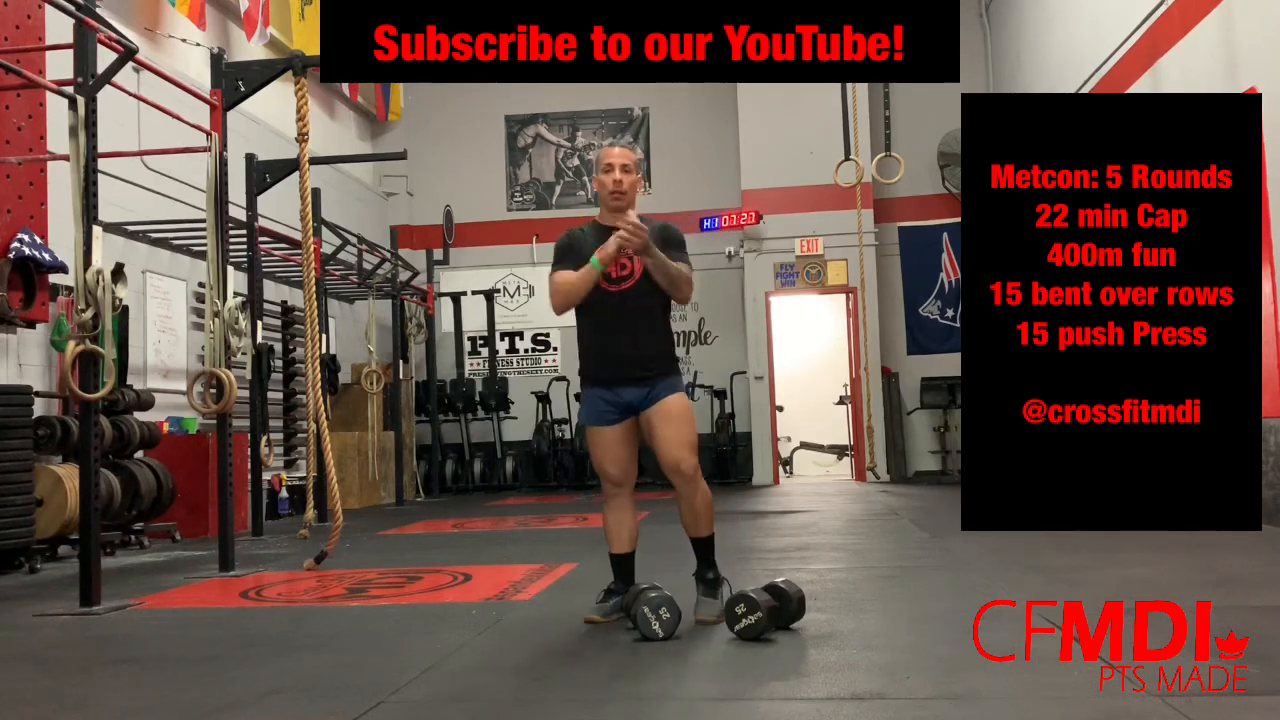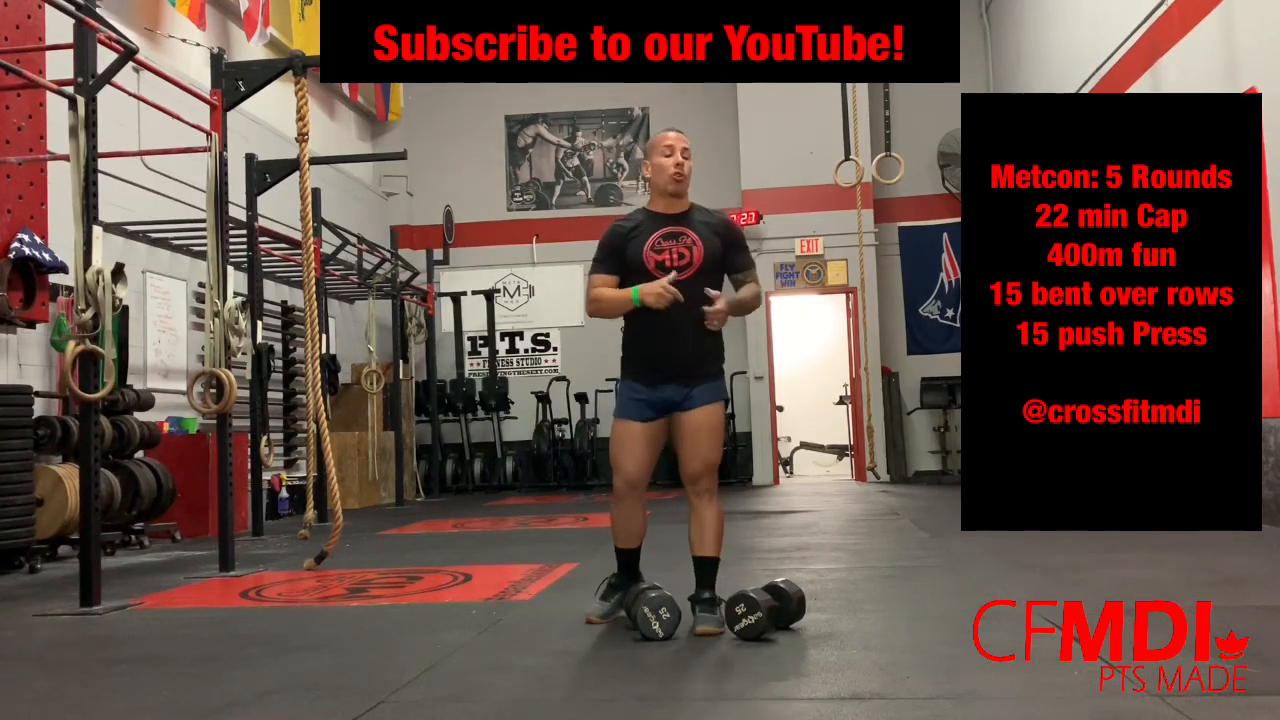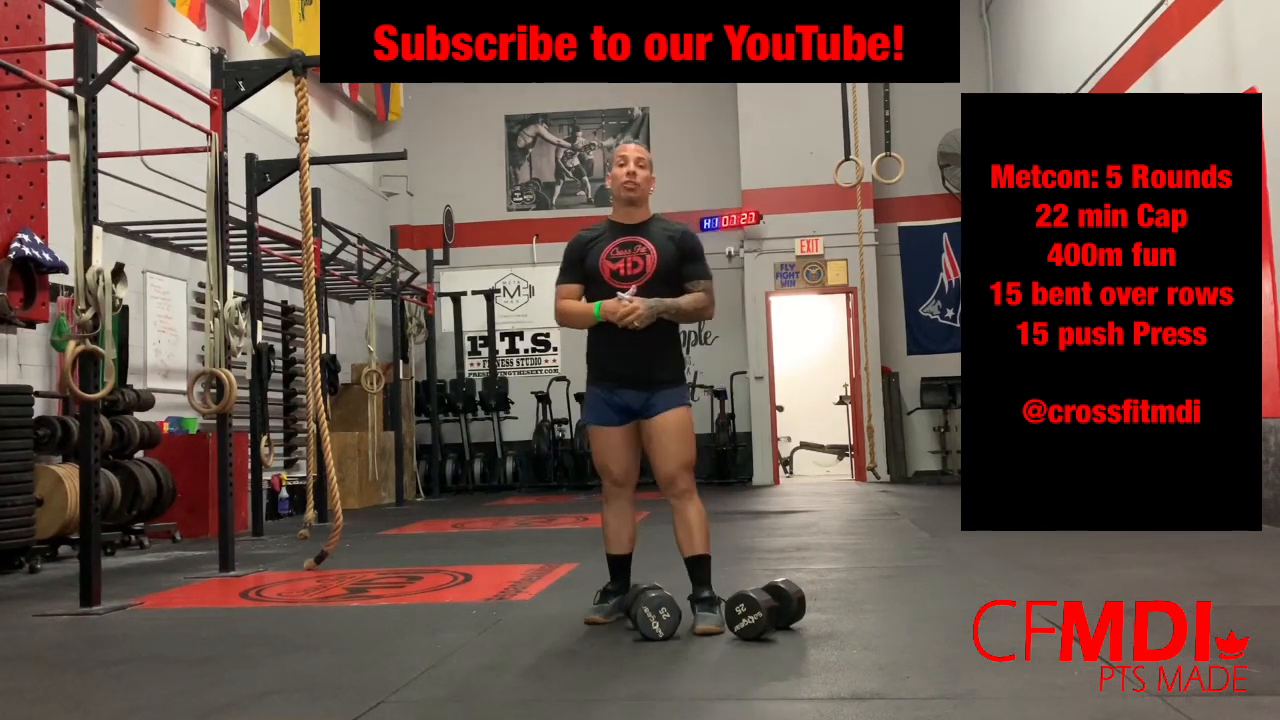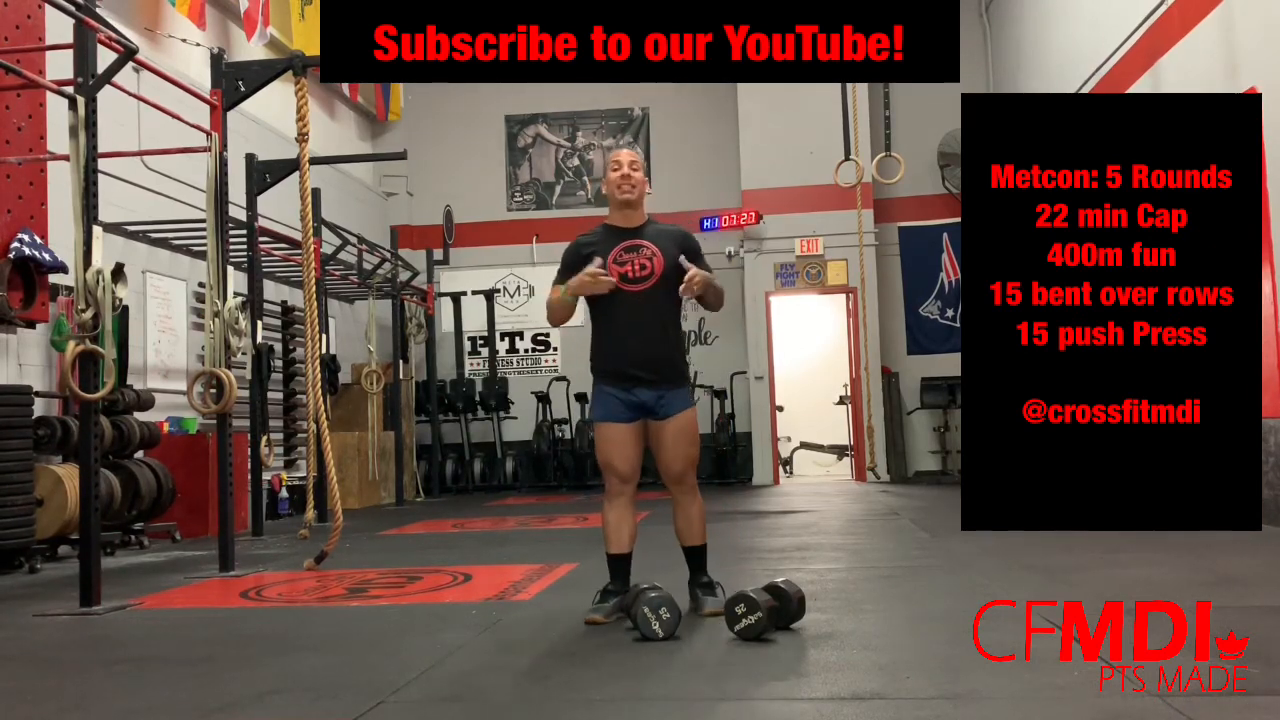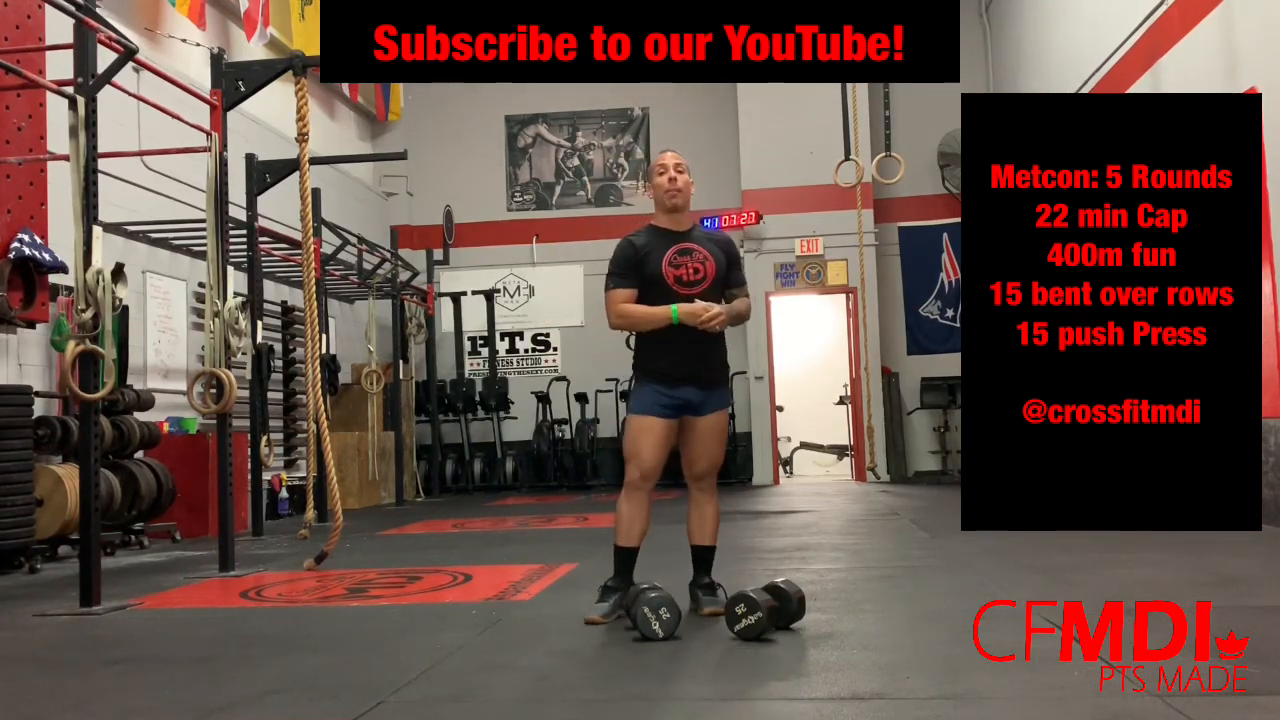
dt=0.7s
person 1, frame 1
left shoulder: (663, 235)
right shoulder: (577, 243)
left elbow: (682, 292)
right elbow: (560, 301)
left wrist: (644, 247)
right wrist: (602, 256)
left hip: (660, 379)
right hip: (603, 388)
left knee: (685, 472)
right knee: (616, 486)
left ankle: (708, 577)
right ankle: (623, 587)
person 1, frame 2
left shoulder: (720, 227)
right shoulder: (624, 232)
left elbow: (751, 286)
right elbow: (595, 300)
left wrist: (732, 302)
right wrist: (641, 294)
left hip: (700, 381)
right hip: (640, 382)
left knee: (702, 485)
right knee: (627, 484)
left ankle: (706, 595)
right ankle: (624, 578)
person 1, frame 3
left shoulder: (678, 238)
right shoulder: (585, 243)
left elbow: (705, 303)
right elbow: (563, 309)
left wrist: (656, 307)
right wrist: (603, 310)
left hip: (664, 385)
right hip: (606, 389)
left knee: (680, 485)
right knee: (616, 486)
left ankle: (703, 595)
right ankle: (618, 587)
person 1, frame 4
left shoulder: (676, 239)
right shoulder: (584, 247)
left elbow: (715, 302)
right elbow: (555, 316)
left wrist: (705, 283)
right wrist: (574, 287)
left hip: (671, 383)
right hip: (614, 387)
left knee: (683, 482)
right knee: (619, 485)
left ankle: (700, 579)
right ankle: (617, 587)
person 1, frame 5
left shoulder: (720, 244)
right shoulder: (634, 247)
left elbow: (743, 302)
right elbow: (617, 314)
left wrist: (726, 312)
right wrist: (681, 312)
left hip: (710, 383)
right hip: (655, 384)
left knee: (703, 481)
right knee: (638, 480)
left ankle: (702, 581)
right ankle: (618, 584)
